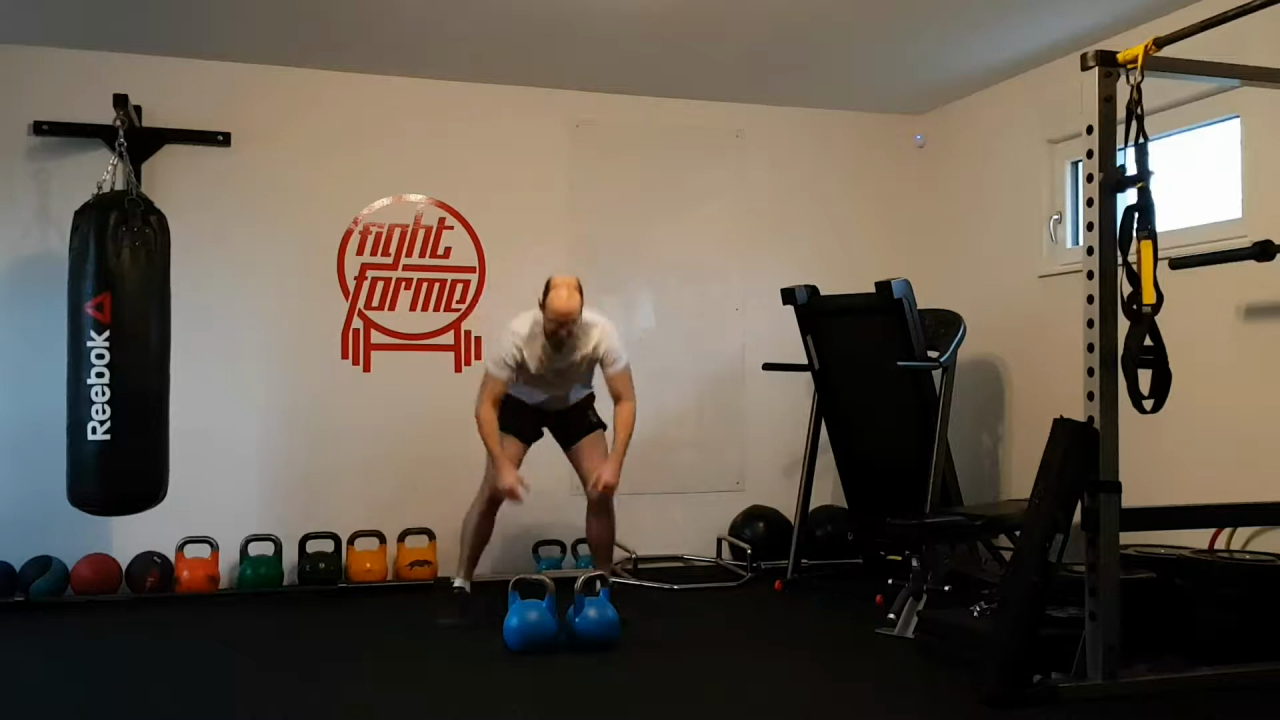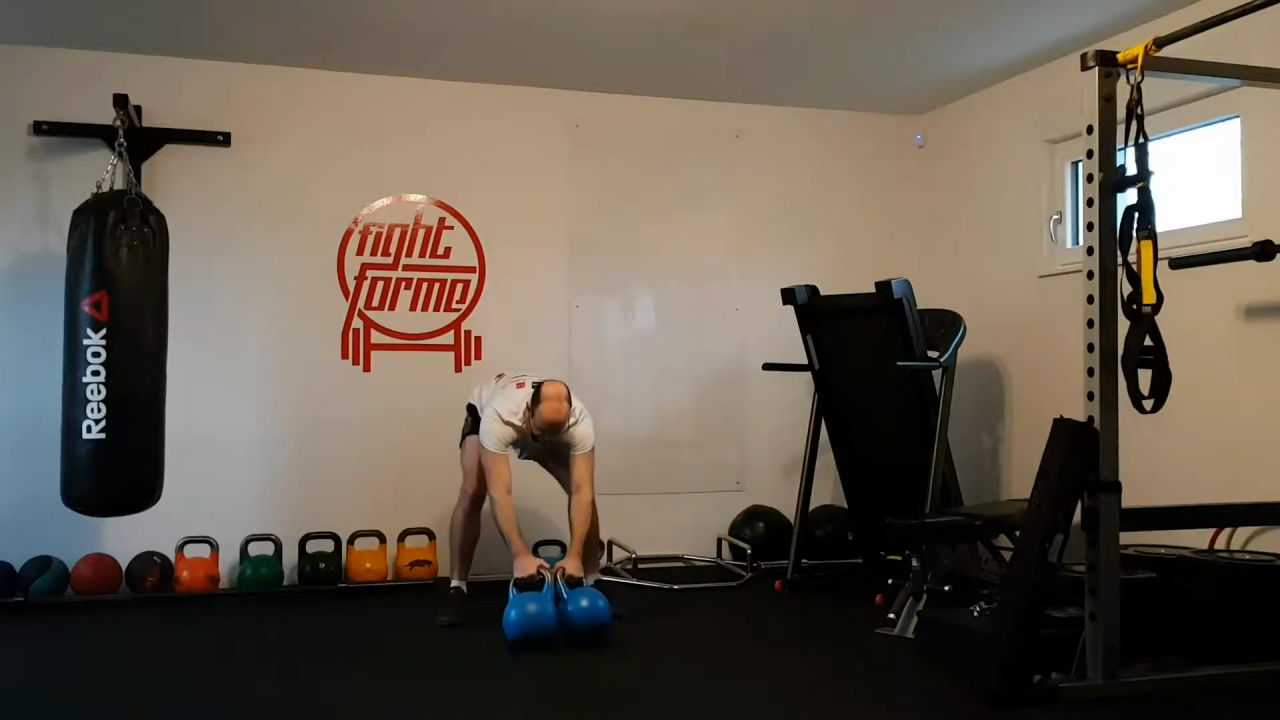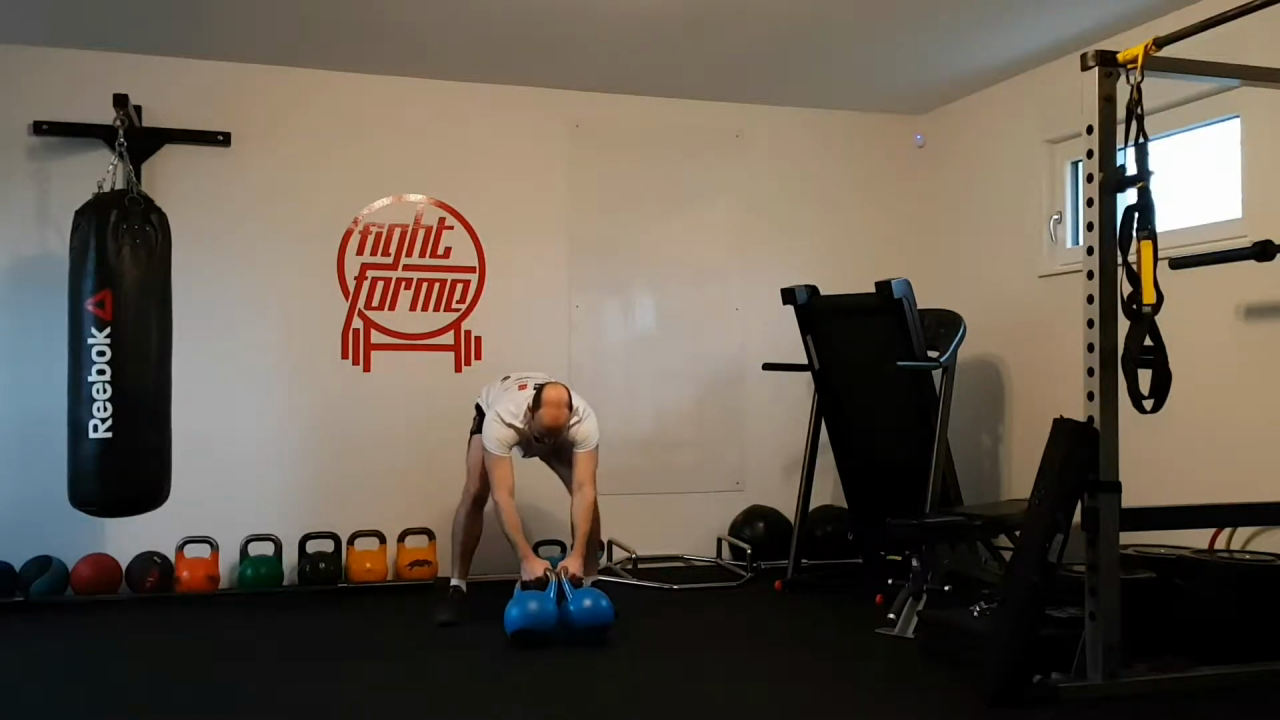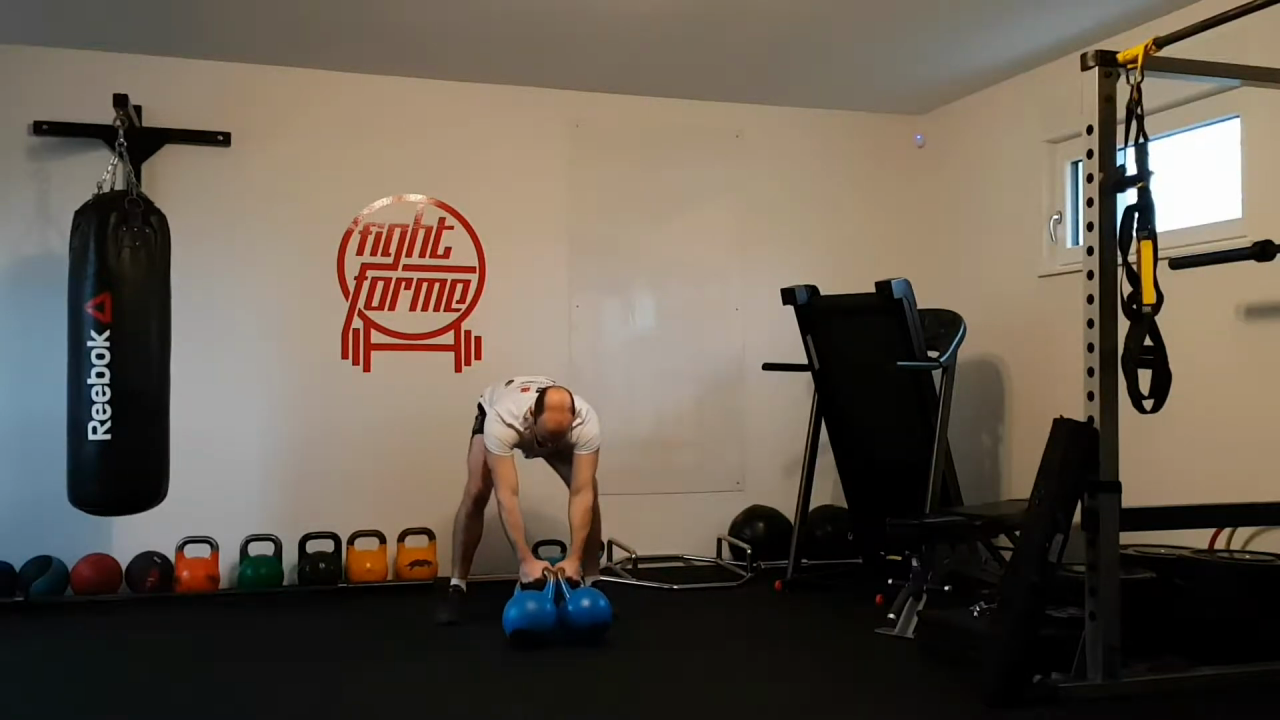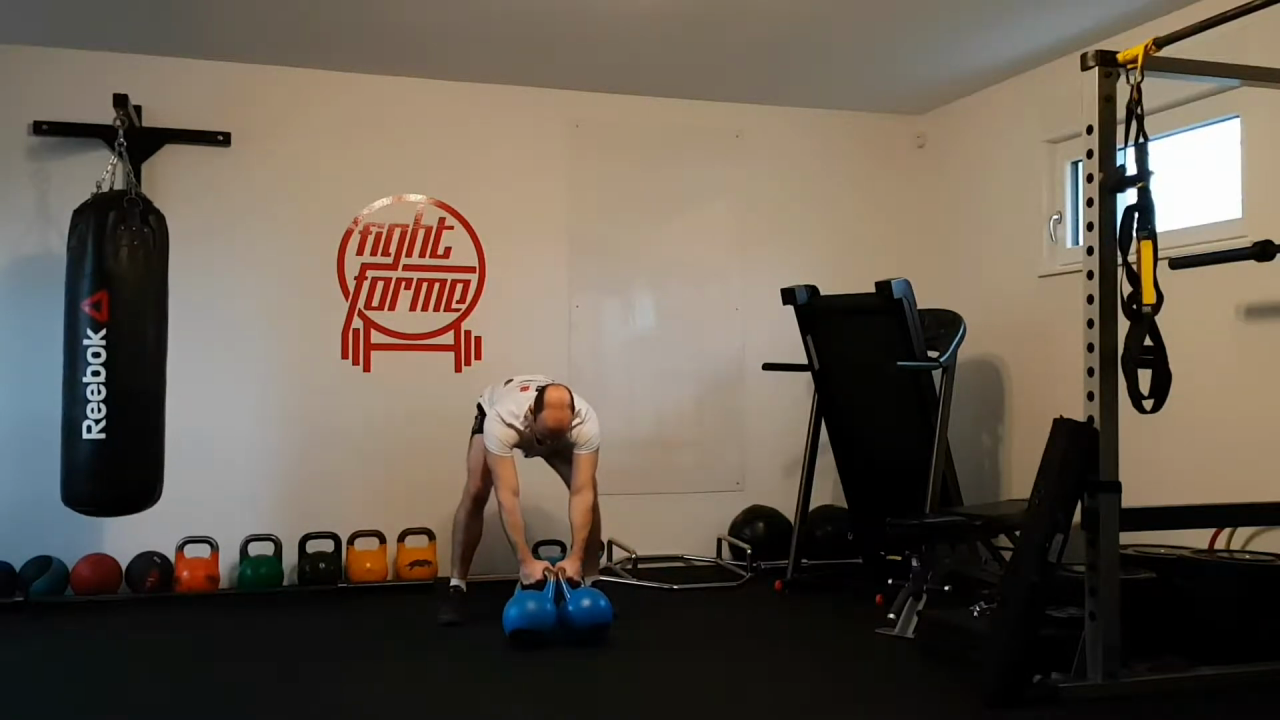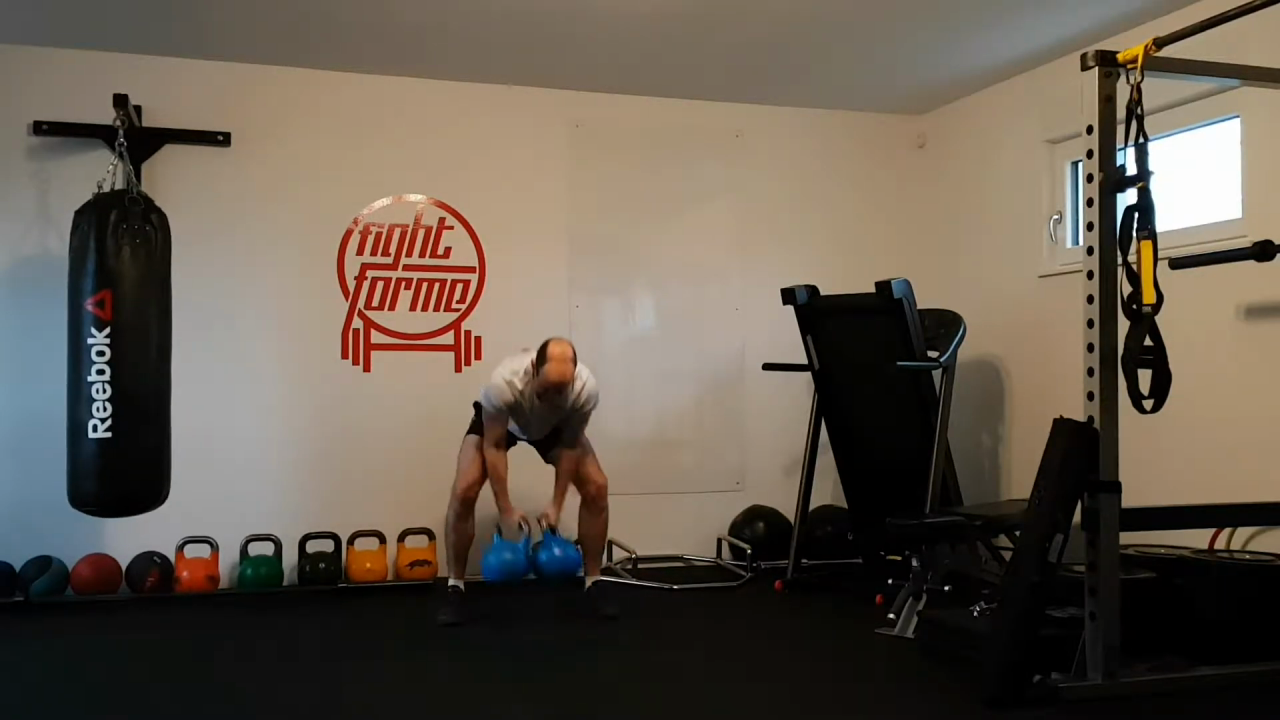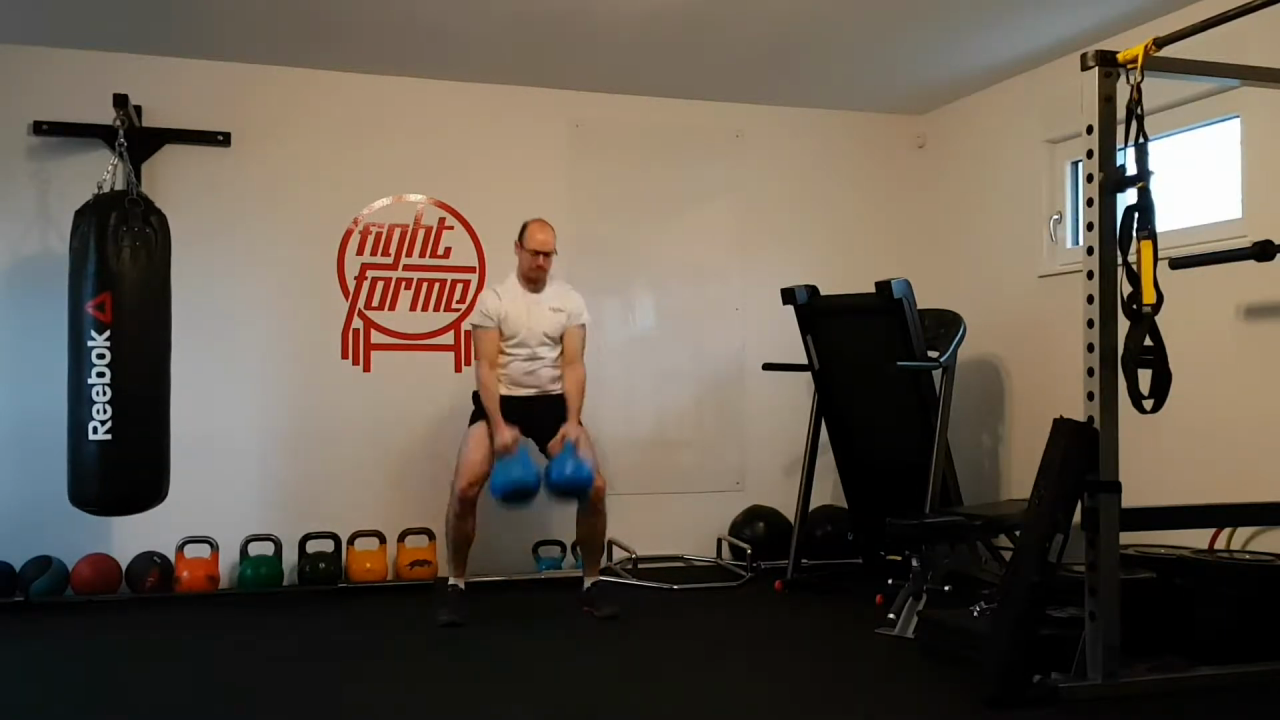
dt=0.7s
person 1, frame 1
left shoulder: (602, 333)
right shoulder: (516, 337)
left elbow: (626, 400)
right elbow: (486, 406)
left wrist: (614, 462)
right wrist: (503, 466)
left hip: (575, 404)
right hip: (520, 403)
left knee: (600, 494)
right knee: (491, 493)
right ankle: (461, 587)
person 1, frame 2
left shoulder: (579, 422)
right shoulder: (497, 418)
left elbow: (582, 492)
right elbow: (499, 494)
left wrist: (575, 555)
right wrist: (521, 555)
left hip: (538, 425)
left knee: (583, 491)
right knee: (472, 494)
left ankle: (593, 584)
right ankle: (457, 589)
person 1, frame 3
left shoulder: (584, 420)
right shoulder: (500, 420)
left elbow: (584, 490)
right elbow: (502, 496)
left wrist: (577, 554)
right wrist: (527, 558)
left hip: (554, 423)
left knee: (586, 493)
right knee: (475, 493)
left ankle: (591, 583)
right ankle: (457, 589)
person 1, frame 4
left shoulder: (586, 423)
right shoulder: (501, 421)
left elbow: (582, 493)
right elbow: (507, 495)
left wrist: (574, 558)
right wrist: (526, 559)
left hip: (554, 425)
left knee: (590, 490)
right knee: (476, 493)
left ankle: (593, 584)
right ankle: (456, 588)
person 1, frame 5
left shoulder: (585, 422)
right shoulder: (500, 420)
left elbow: (582, 493)
right elbow: (507, 495)
left wrist: (575, 557)
right wrist: (526, 560)
left hip: (556, 422)
left knee: (589, 490)
right knee: (475, 493)
left ankle: (592, 584)
right ankle: (457, 588)
person 1, frame 6
left shoulder: (585, 387)
right shoulder: (504, 381)
left elbow: (570, 446)
right elbow: (495, 447)
left wrist: (556, 506)
right wrist: (505, 510)
left hip: (552, 426)
right hip: (498, 422)
left knee: (596, 487)
right knee: (464, 490)
left ankle: (594, 585)
right ankle: (455, 589)
person 1, frame 7
left shoulder: (571, 301)
right shoulder: (493, 298)
left elbow: (574, 366)
right elbow: (486, 368)
left wrist: (573, 422)
right wrist: (499, 427)
left hip: (552, 402)
right hip: (500, 400)
left knee: (595, 488)
right knee: (465, 488)
left ankle: (592, 585)
right ankle: (456, 586)
